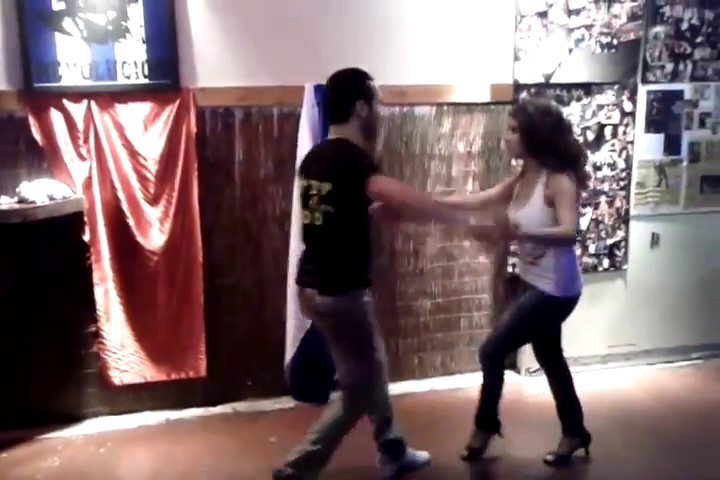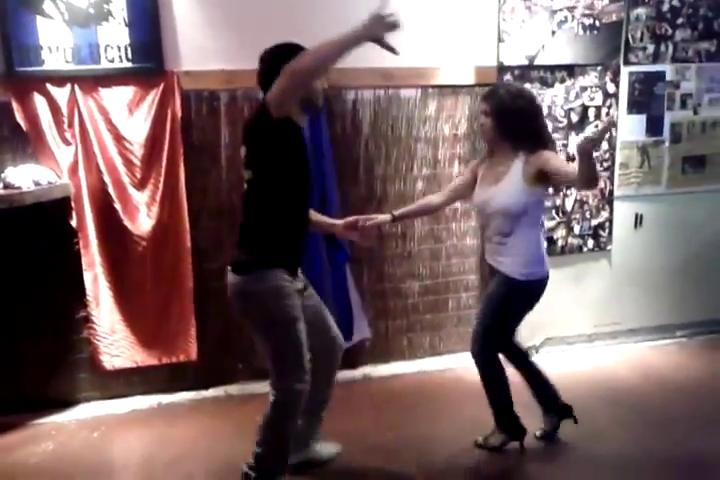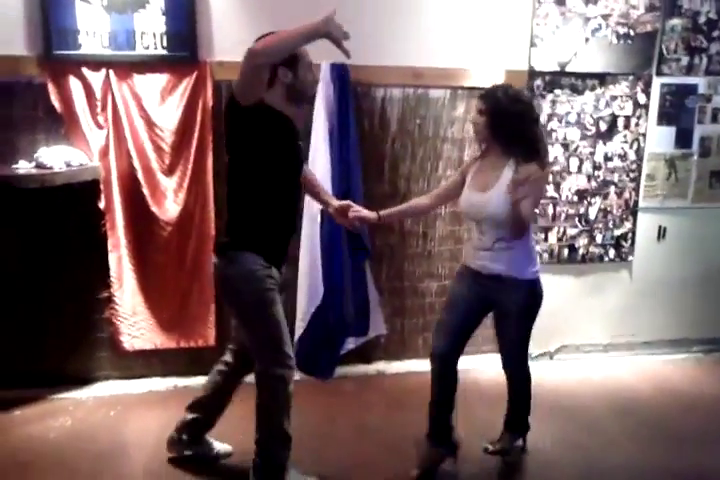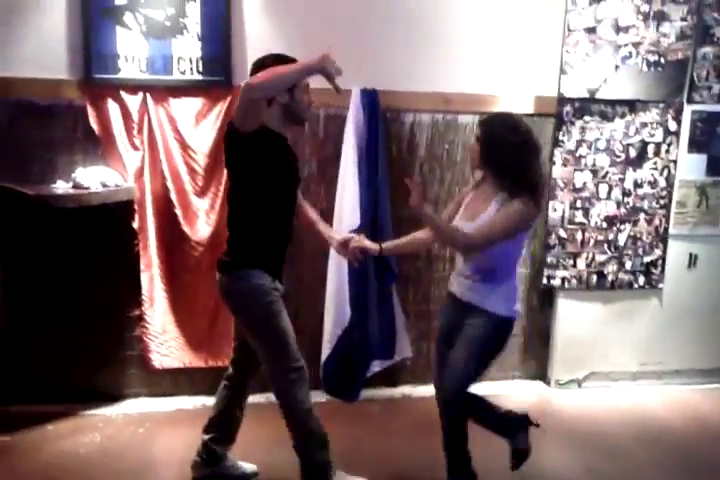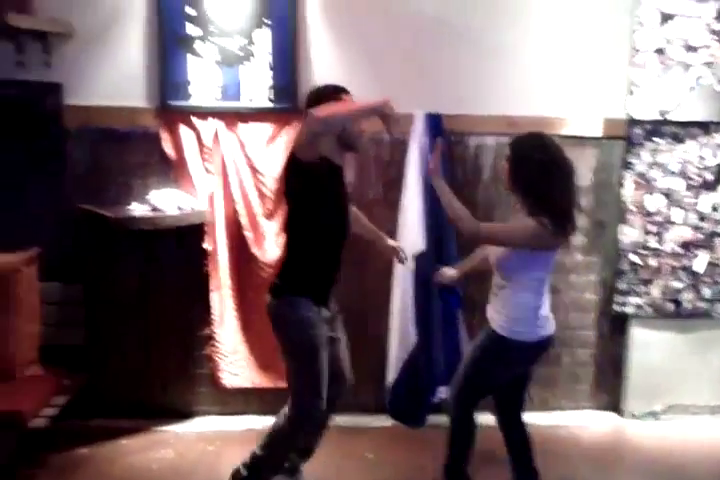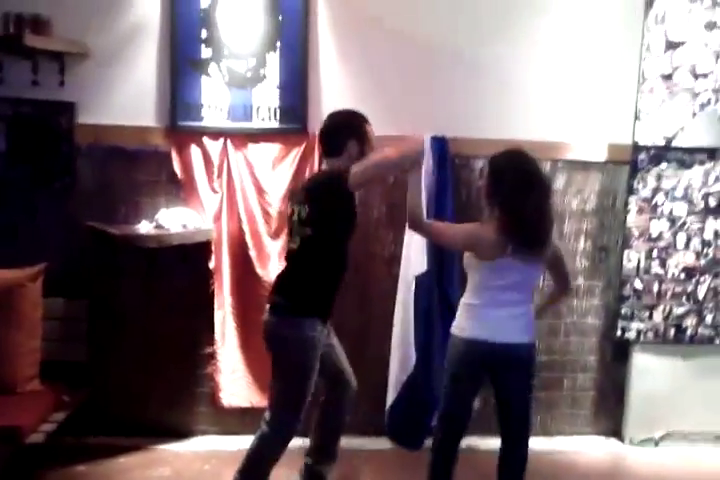
dt=0.3s
person 1, frame 1
left shoulder: (315, 159)
right shoulder: (352, 159)
right elbow: (403, 199)
left wrist: (370, 210)
right wrist: (467, 217)
left hip: (316, 287)
right hip: (340, 295)
left knee: (370, 371)
right knee: (355, 391)
person 1, frame 2
left shoulder: (281, 134)
right shoulder: (267, 124)
right elbow: (298, 71)
left wrist: (332, 225)
right wrist: (362, 32)
left hip: (282, 274)
right hip: (263, 278)
left knee: (329, 347)
right knee: (293, 382)
person 1, frame 3
left shoulder: (287, 127)
right shoulder: (247, 115)
left elbow: (299, 172)
right elbow: (257, 55)
left wrist: (329, 202)
right wrist: (318, 28)
left hip: (262, 262)
right hip: (245, 262)
left knee: (242, 356)
right knee: (277, 367)
left ankle: (188, 434)
person 1, frame 4
left shoulder: (283, 149)
right shoulder: (247, 137)
left elbow: (293, 199)
right elbow: (252, 88)
left wrist: (330, 235)
right wrist: (313, 65)
left hip: (258, 274)
right hip: (247, 275)
left knee: (244, 368)
right knee: (290, 371)
person 1, frame 5
left shoulder: (332, 171)
right shoulder: (305, 165)
left elbow: (349, 213)
right elbow: (318, 118)
left wrist: (385, 241)
right wrist: (376, 106)
left hip: (321, 301)
right hip: (297, 304)
left knee: (335, 383)
right knee: (309, 402)
person 1, frame 6
left shoulder: (318, 187)
right shoulder: (329, 185)
left elbow: (301, 217)
right elbow: (388, 161)
right wrist: (415, 147)
left hip: (310, 317)
right hip: (295, 322)
left knee: (342, 387)
right knee: (283, 420)
person 2, frame 1
left shoulder: (560, 181)
right shoulder: (522, 178)
left elbow: (569, 234)
right elbow: (479, 201)
left wrist: (520, 233)
left hip: (552, 290)
right hip: (532, 283)
left knee: (492, 351)
right knee: (549, 360)
left ankle: (485, 426)
right ankle: (574, 433)
person 2, frame 2
left shoulder: (537, 161)
right shoulder: (483, 166)
left elbow: (583, 180)
right elbow: (442, 197)
left wrist: (586, 154)
right wrist: (393, 216)
left hip: (522, 275)
right hip: (500, 270)
left knee: (484, 346)
right knee: (503, 345)
left ankle: (508, 426)
right ankle: (554, 406)
person 2, frame 3
left shoulder: (528, 170)
right shoulder: (473, 166)
left elbow: (519, 228)
right elbow: (430, 201)
left wrist: (518, 199)
right wrist: (377, 216)
left hip: (517, 282)
right hip: (473, 275)
left knee: (513, 361)
right knee: (442, 353)
left ankle: (515, 428)
right ankle: (440, 440)
person 2, frame 4
left shoulder: (520, 206)
right shoulder: (472, 193)
left elbow: (469, 245)
right elbow: (431, 235)
left wrist: (424, 211)
right wrist: (379, 248)
left hip: (492, 313)
right hip: (457, 303)
left knee: (453, 392)
right knee: (445, 392)
left ankle: (515, 426)
person 2, frame 5
left shoulder: (537, 228)
right shoulder: (536, 217)
left elbow: (472, 229)
right elbow: (491, 249)
left wrist: (437, 180)
right wrist: (457, 271)
left hip: (512, 337)
right hip: (533, 334)
left knee: (461, 404)
right knee: (508, 415)
person 2, frame 6
left shoulder: (482, 236)
right shoulder: (542, 240)
left elbow: (417, 223)
right elbow: (564, 287)
left wrist: (413, 174)
left hip: (470, 342)
right hip: (518, 347)
left knee: (449, 428)
right knee: (516, 434)
